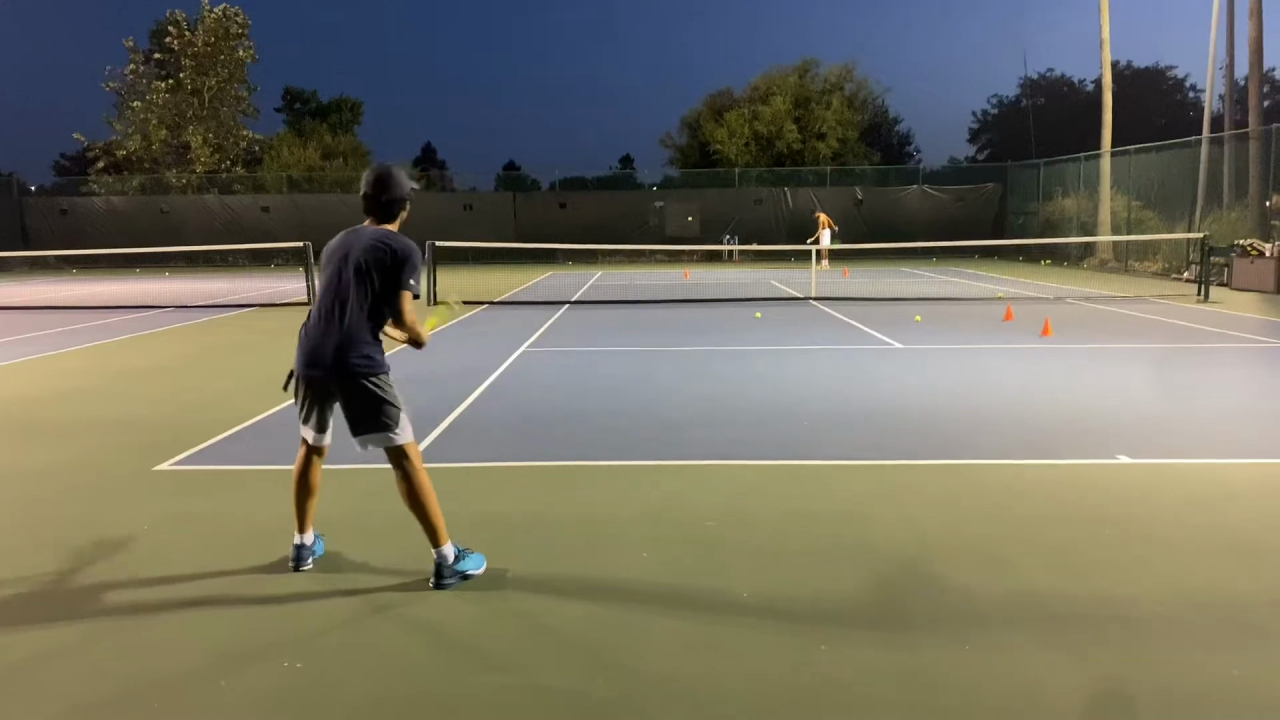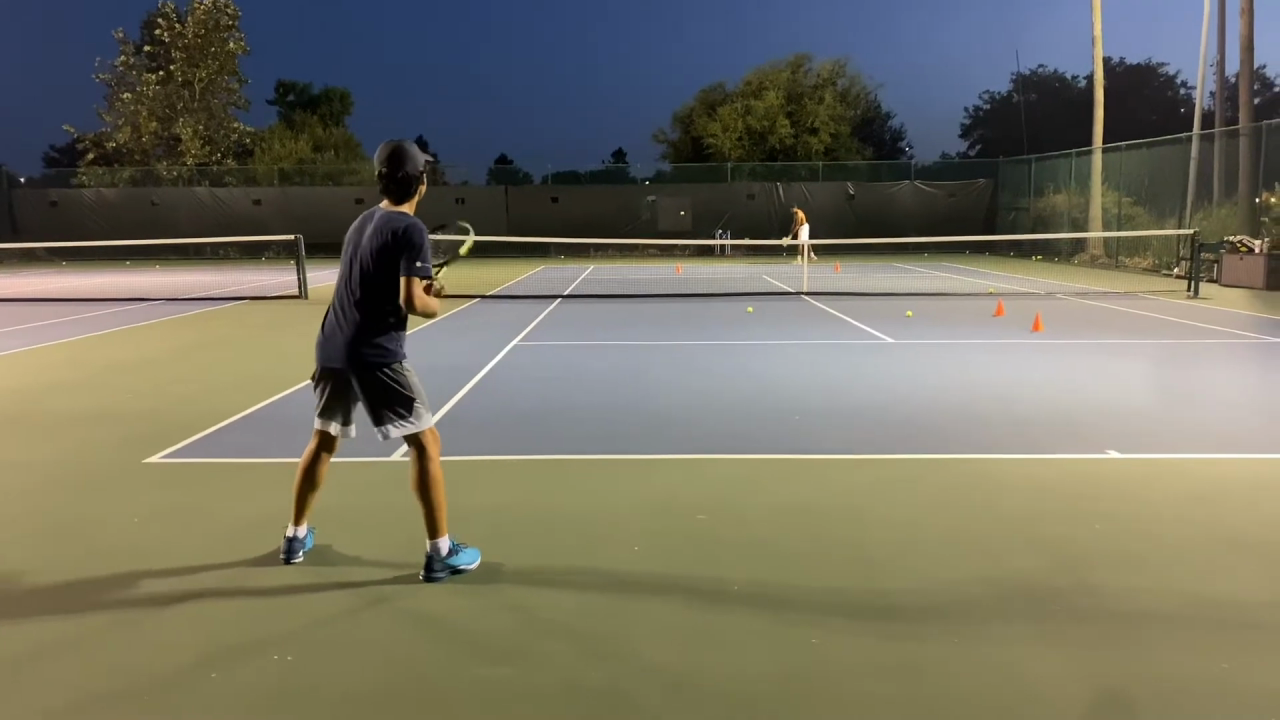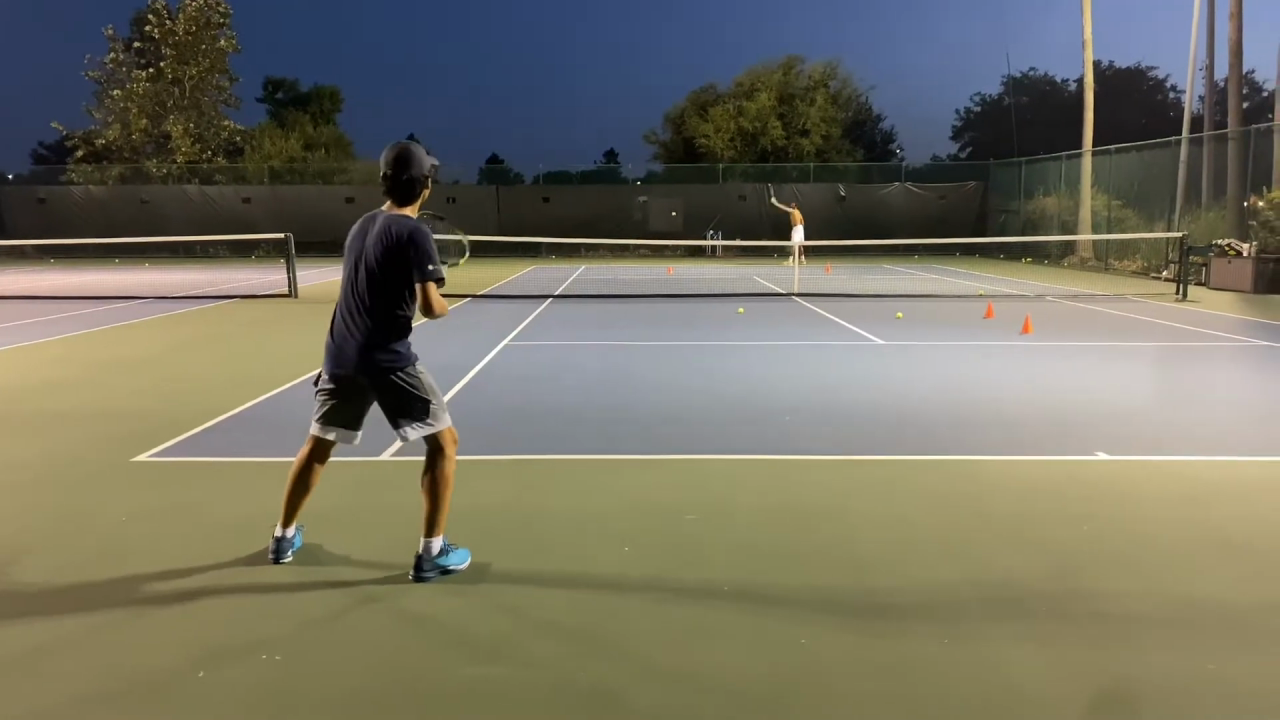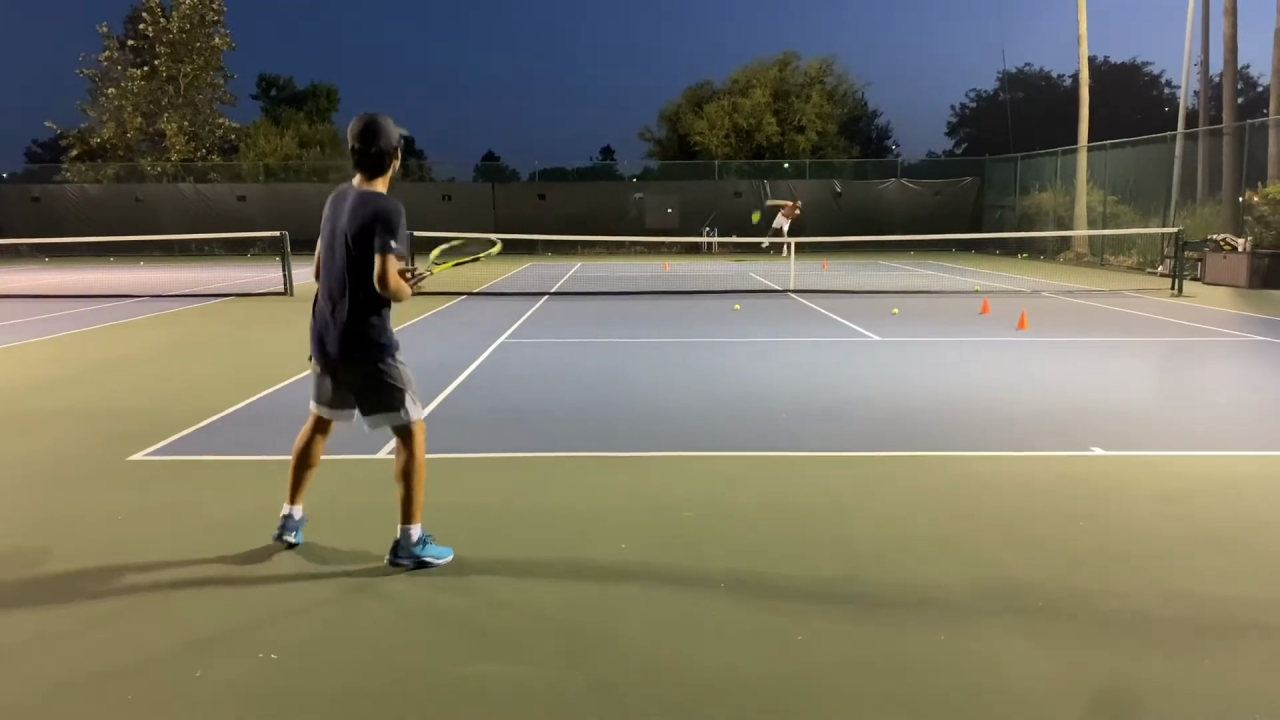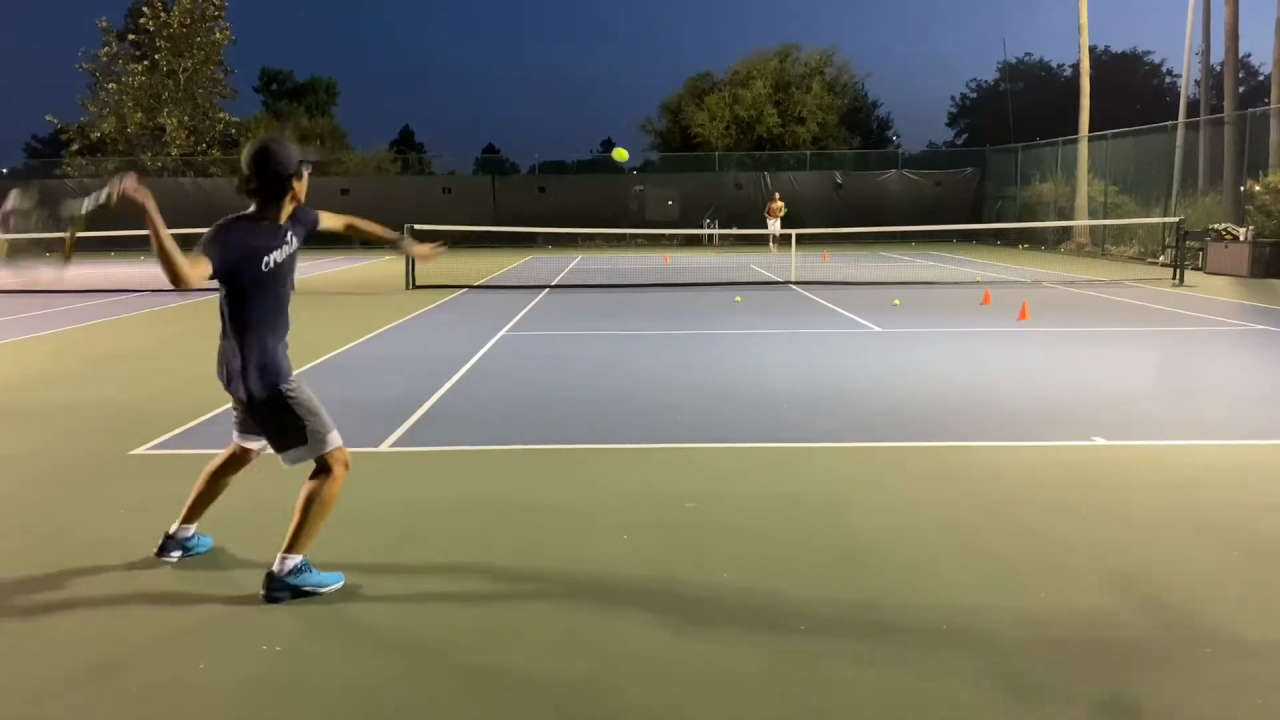
dt=1s
person 1, frame 1
left shoulder: (336, 242)
right shoulder: (403, 249)
right elbow: (403, 318)
right wrist: (418, 336)
left hip: (310, 356)
right hip: (358, 362)
left knee: (312, 447)
right knee: (405, 456)
left ankle: (304, 543)
right ankle: (447, 559)
person 1, frame 2
left shoulder: (362, 222)
right shoulder: (410, 229)
right elbow: (411, 302)
left wrist: (419, 287)
right wrist: (433, 303)
left hip: (332, 346)
right hip: (375, 352)
left knee: (323, 439)
right knee: (425, 443)
left ankle: (296, 535)
right ankle: (440, 553)
person 1, frame 3
left shoulder: (361, 226)
right shoulder: (414, 234)
right elbow: (430, 307)
left wrist: (422, 286)
right wrist: (443, 303)
left hip: (340, 354)
right hip: (388, 357)
left knee: (318, 444)
right knee: (443, 442)
left ankle: (283, 536)
right ankle: (432, 552)
person 1, frame 4
left shoulder: (336, 200)
right shoulder: (387, 210)
right elbow: (385, 285)
right wrist: (405, 287)
left hip: (325, 335)
right hip: (368, 341)
left knee: (320, 422)
right knee: (411, 432)
left ankle: (291, 519)
right ankle: (409, 540)
person 1, frame 5
left shoulder: (293, 220)
right shoulder: (229, 235)
left elbow: (343, 222)
right elbow: (183, 276)
left wrist: (402, 242)
right wrist: (149, 206)
left hip: (266, 366)
right hip: (260, 373)
left knee: (243, 451)
right knee: (334, 463)
left ankle: (180, 536)
right ankle: (286, 571)
